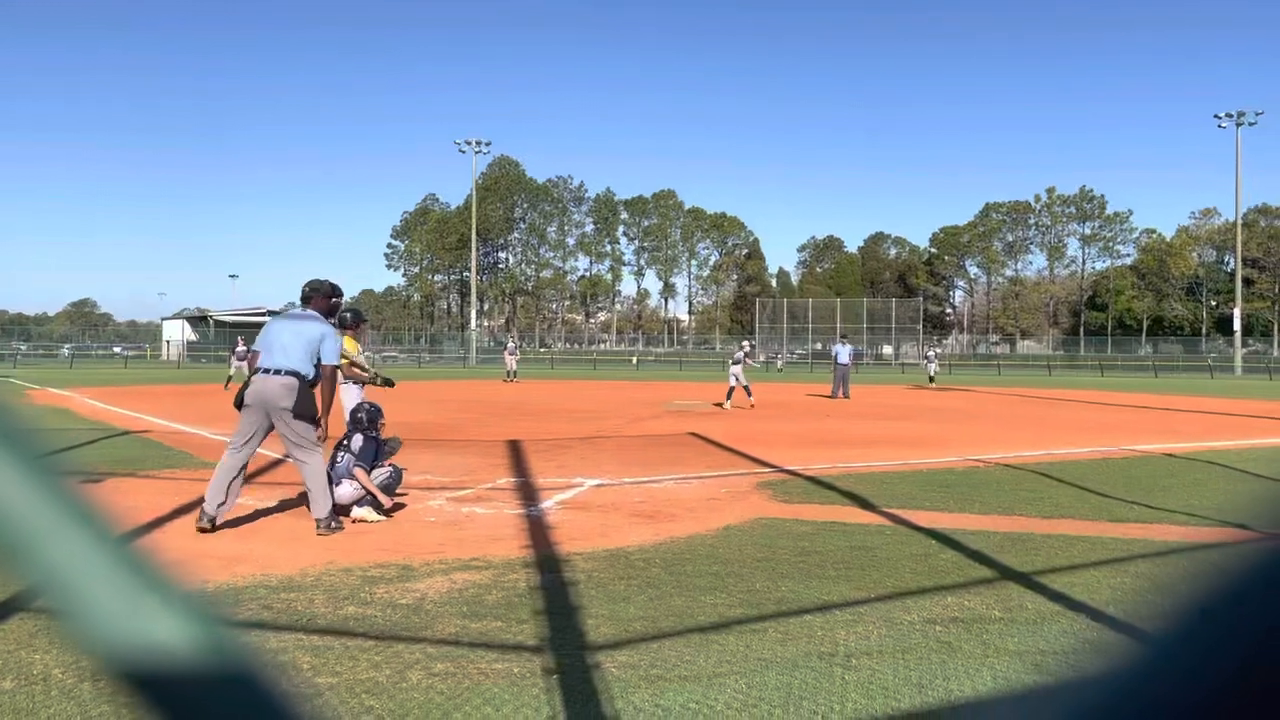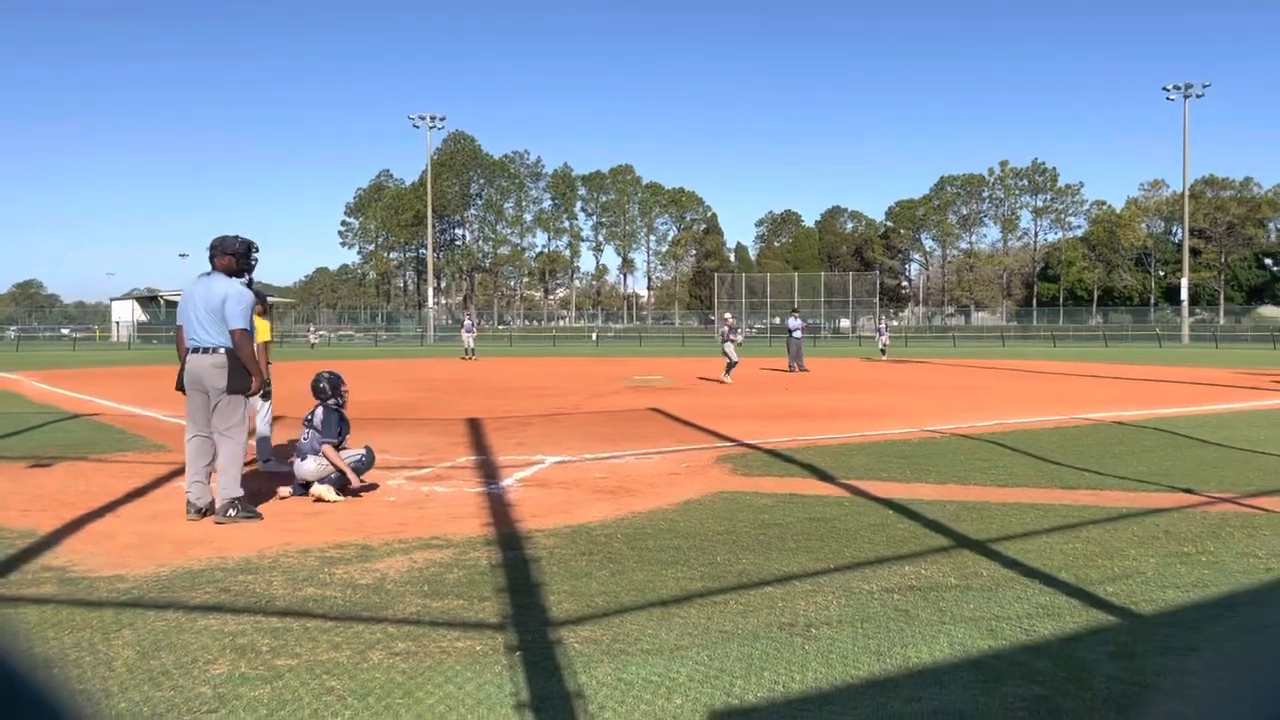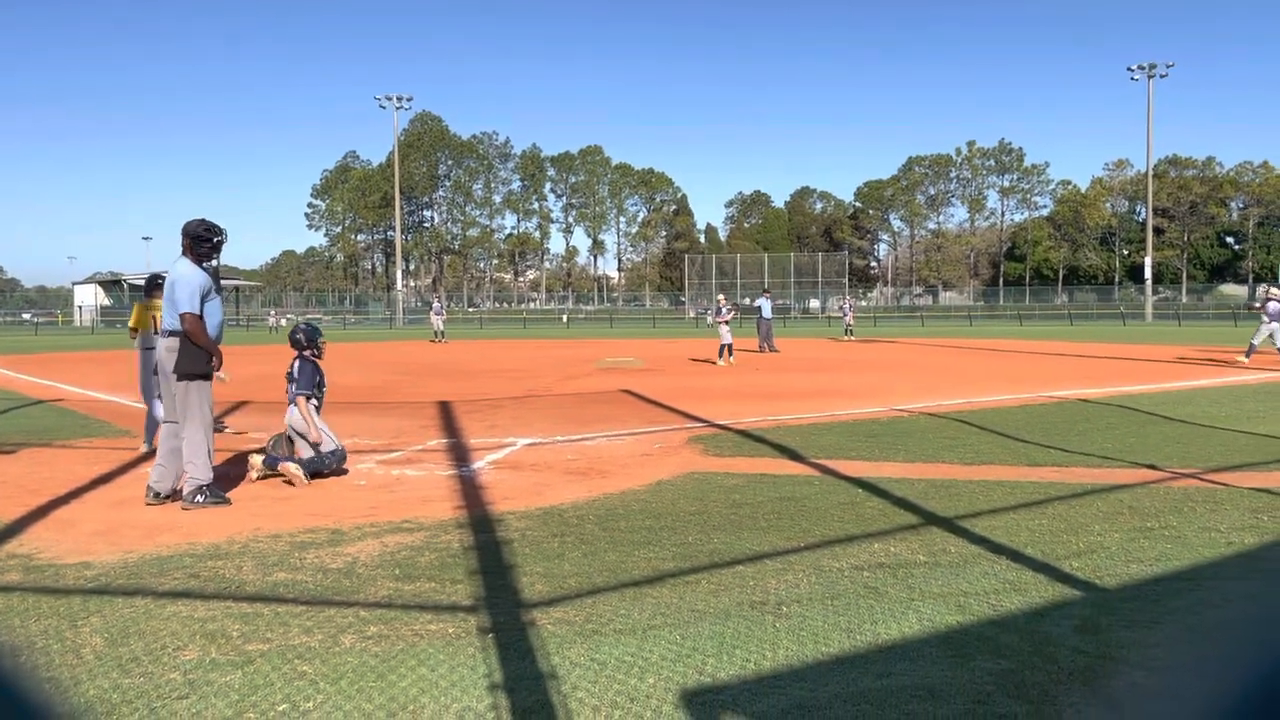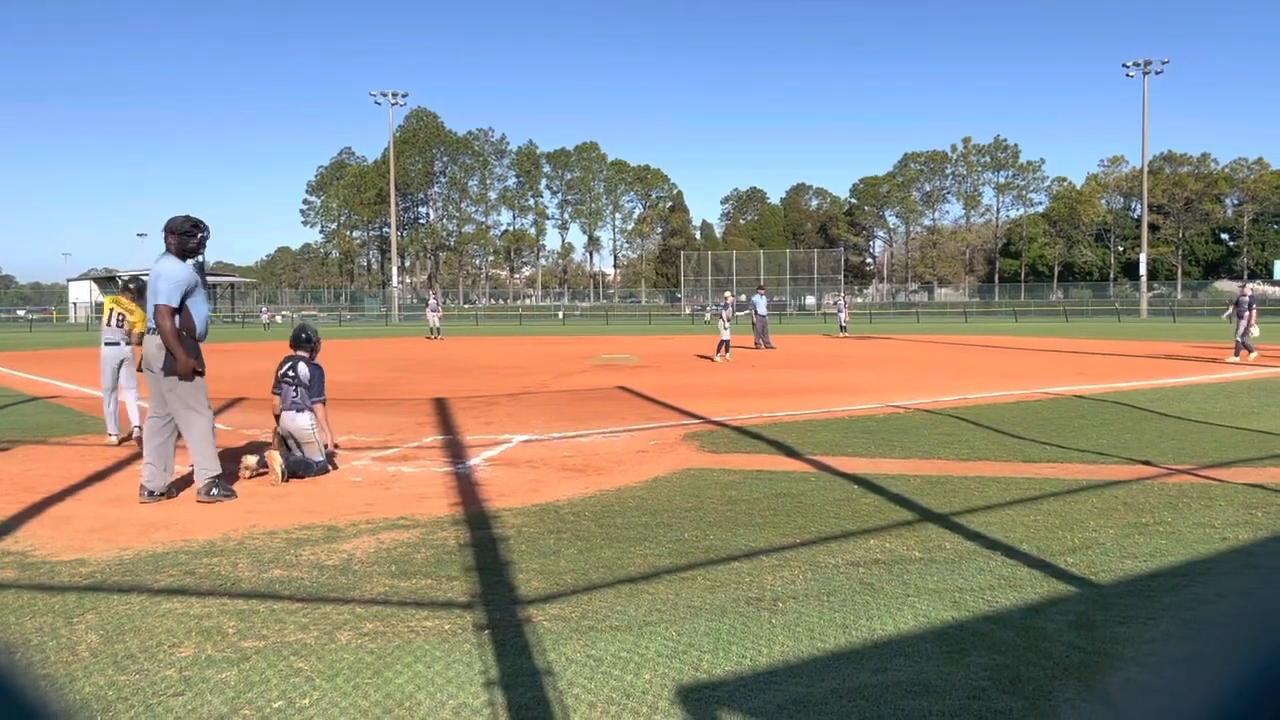
dt=1s
person 1, frame 1
left shoulder: (276, 321)
right shoulder: (327, 330)
left elbow: (252, 361)
right elbow: (328, 375)
right wrist: (323, 416)
left hip: (257, 386)
right hip: (290, 390)
left knee: (239, 450)
right knee: (309, 453)
left ankle: (211, 512)
right ankle: (324, 518)
person 1, frame 2
left shoulder: (191, 288)
right shoulder: (236, 291)
left elbow: (180, 334)
right elbow: (239, 338)
left wrist: (187, 368)
right wrist: (257, 373)
left hip: (193, 364)
right hip: (223, 366)
left knee: (197, 434)
right knee: (231, 435)
left ankle: (196, 501)
right ankle: (228, 503)
person 1, frame 3
left shoulder: (189, 269)
right shoulder: (190, 274)
right elbow: (190, 323)
right wrist: (215, 351)
left hip: (173, 350)
right hip: (185, 351)
left knee: (174, 420)
right knee: (197, 420)
left ankle: (161, 486)
right ankle: (197, 489)
person 1, frame 4
left shoulder: (163, 265)
right shoulder: (177, 270)
right elbow: (163, 316)
right wrist: (182, 356)
left hip: (156, 347)
right hip: (175, 347)
left knee: (160, 416)
right knee: (196, 415)
left ankle: (153, 485)
right ankle: (208, 482)
